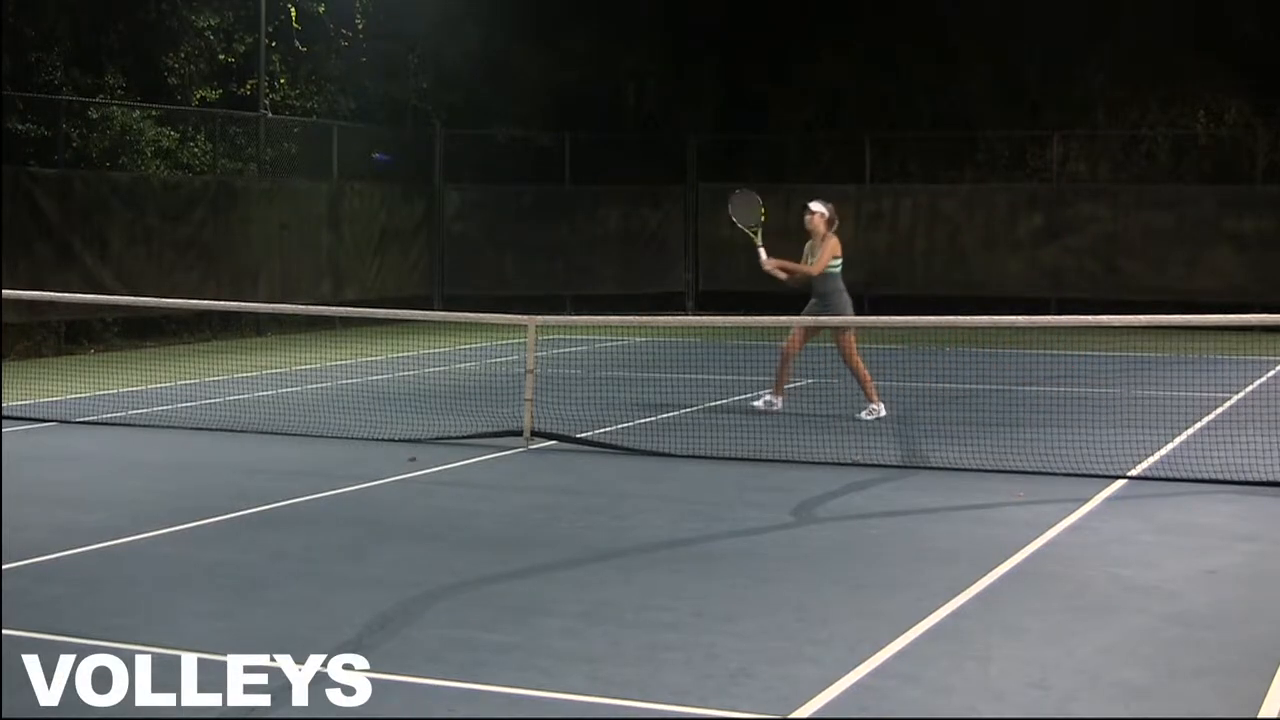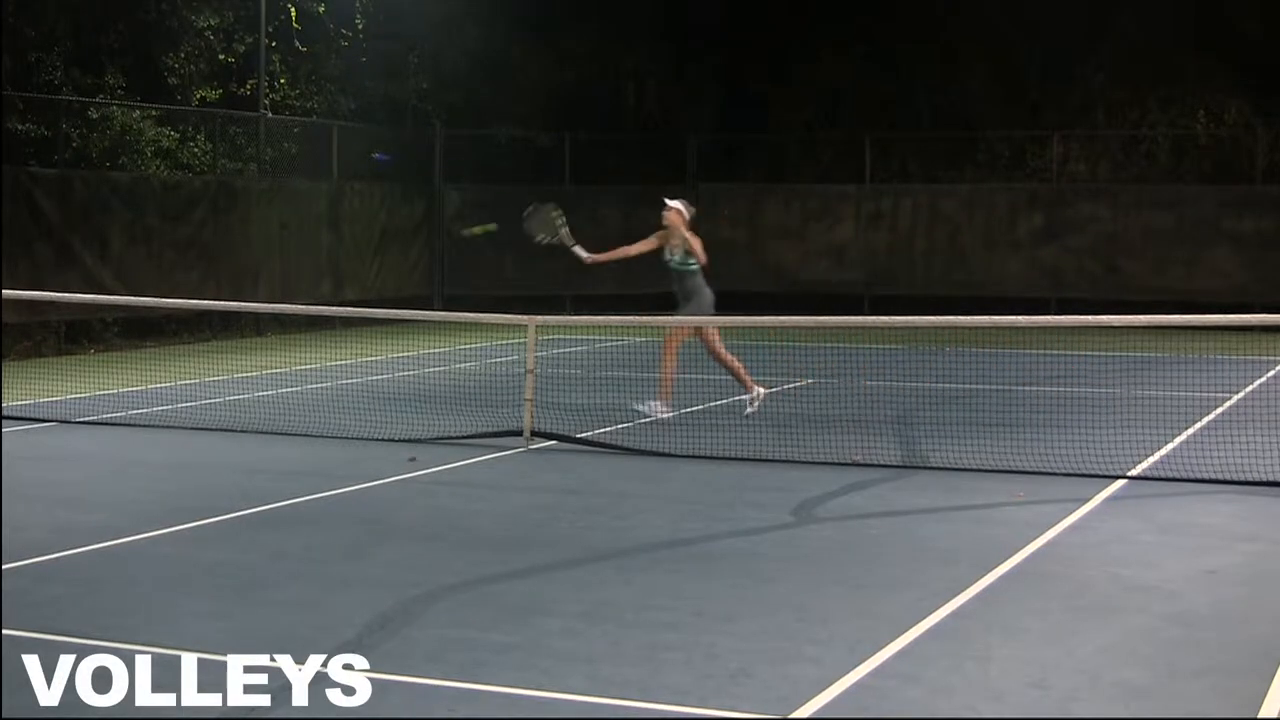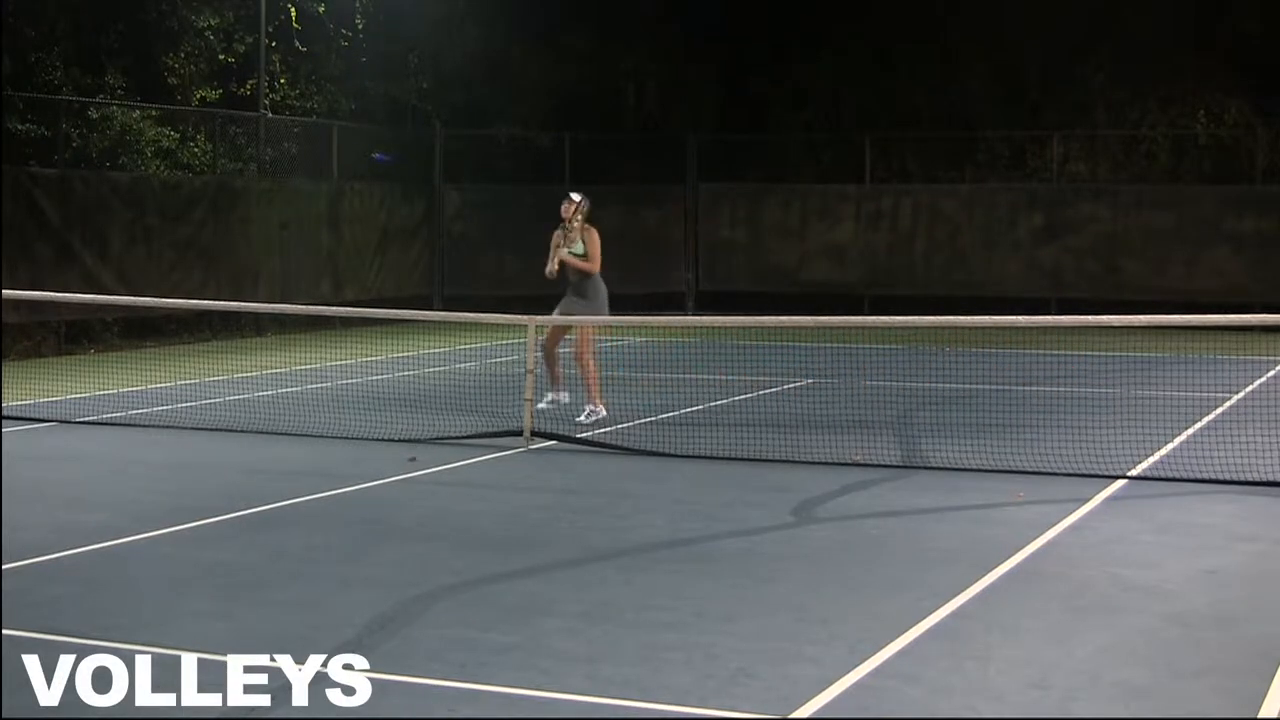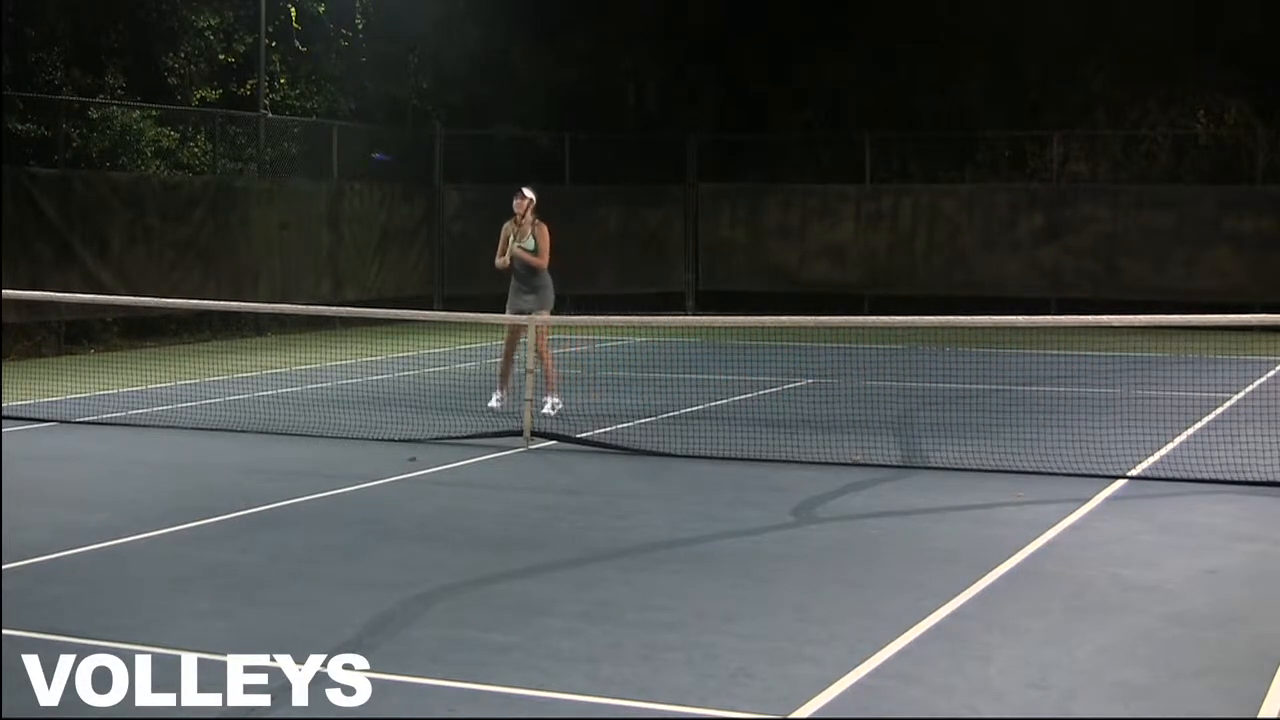
dt=0.5s
person 1, frame 1
left shoulder: (831, 241)
right shoulder: (810, 245)
left elbow: (814, 270)
right elbow: (801, 277)
left wrist: (781, 263)
right wrist: (776, 270)
left hip: (836, 304)
right hip: (817, 303)
left knee: (850, 359)
right knee: (787, 349)
left ankle: (875, 404)
right ankle: (775, 398)
person 1, frame 2
left shoulder: (690, 238)
right shoulder: (663, 236)
left elbow: (702, 260)
right elbow: (632, 249)
left wrist: (687, 238)
right wrist: (597, 257)
left hip: (697, 300)
right hip: (691, 302)
left knee: (668, 348)
right knee: (717, 351)
left ankle: (662, 403)
right ankle: (753, 390)
person 1, frame 3
left shoulder: (590, 233)
right shoulder: (558, 235)
left elbow: (594, 268)
right elbow: (550, 272)
left wrist: (566, 257)
right wrist: (552, 268)
left hip: (592, 297)
right hip: (573, 295)
left knee: (583, 352)
right knee: (548, 345)
left ankle: (596, 406)
right ankle: (556, 393)
person 1, frame 4
left shoulder: (540, 228)
right shoulder: (508, 227)
left elbow: (543, 263)
right elbow: (498, 260)
left wrist: (518, 253)
right wrist: (503, 262)
left hip: (540, 290)
right hip: (517, 289)
left knee: (540, 344)
right knee: (510, 344)
left ankle: (553, 397)
right ankle: (501, 393)
